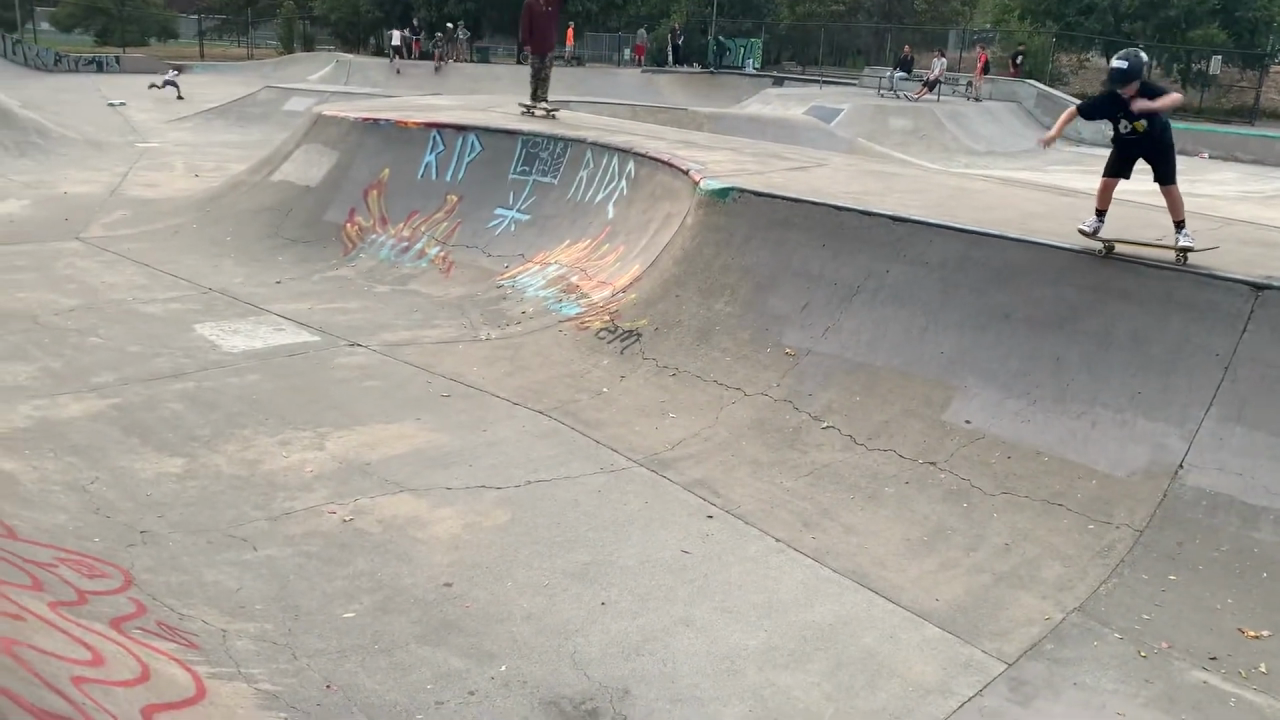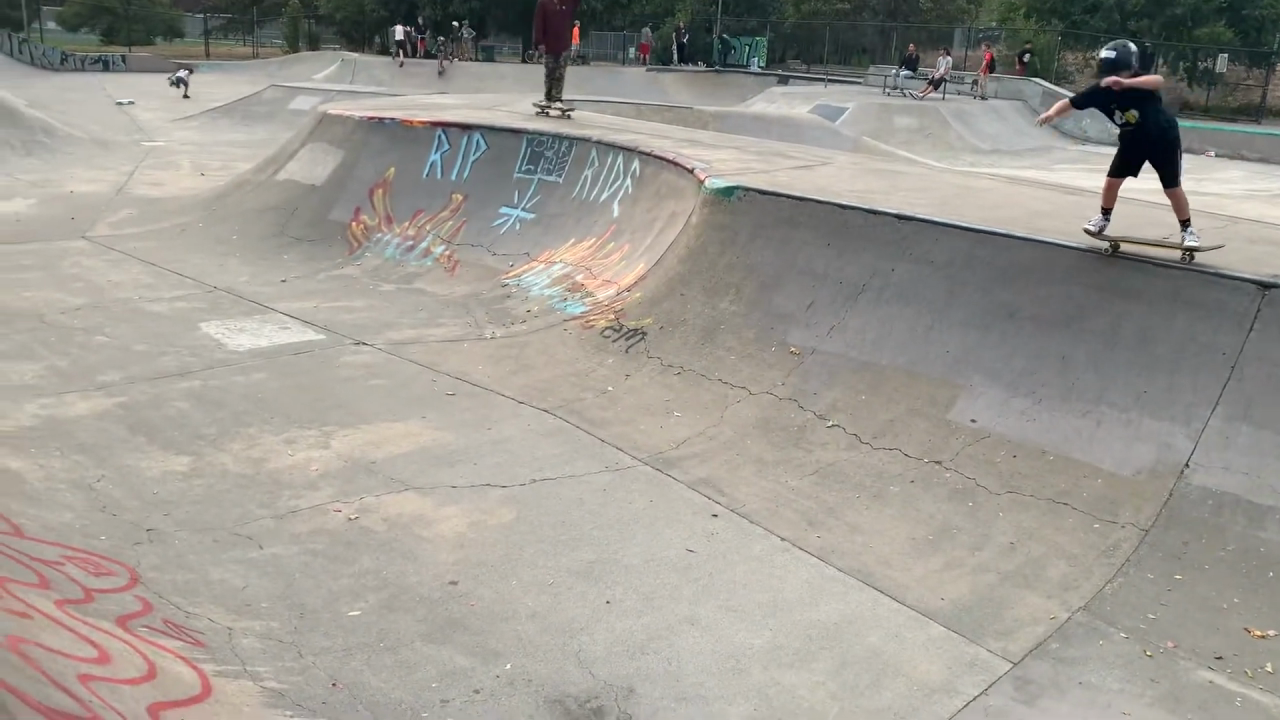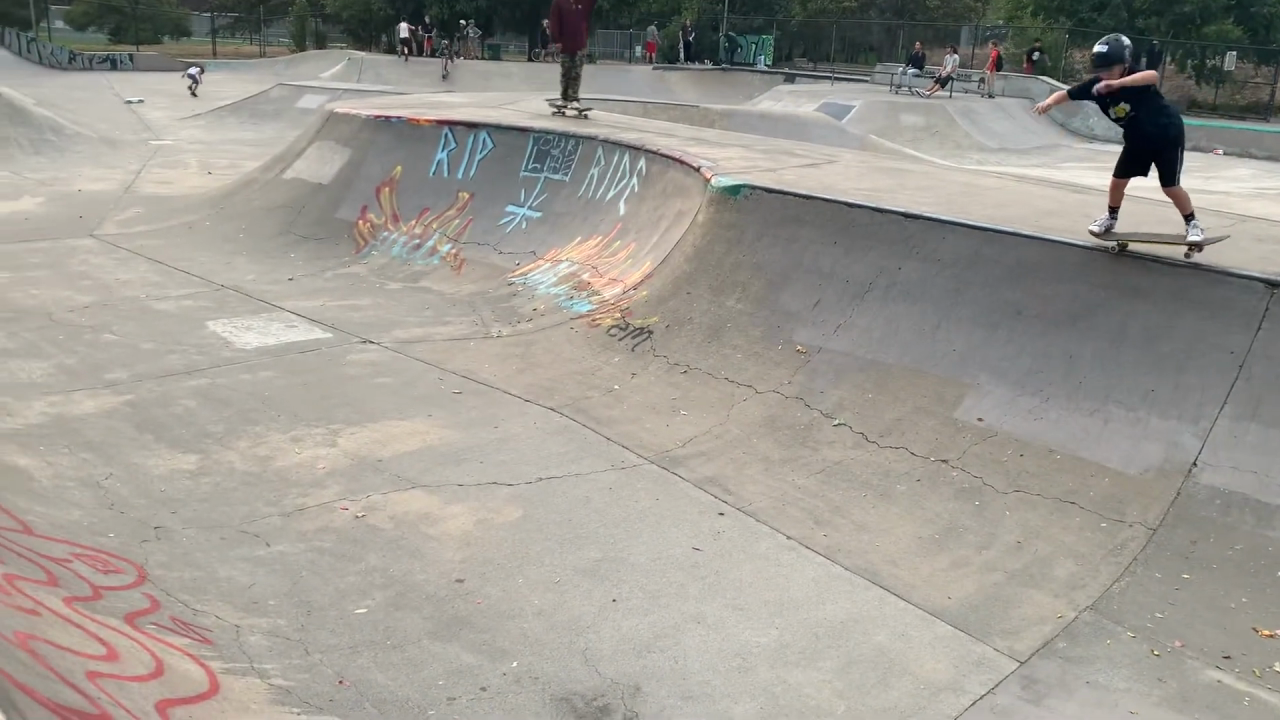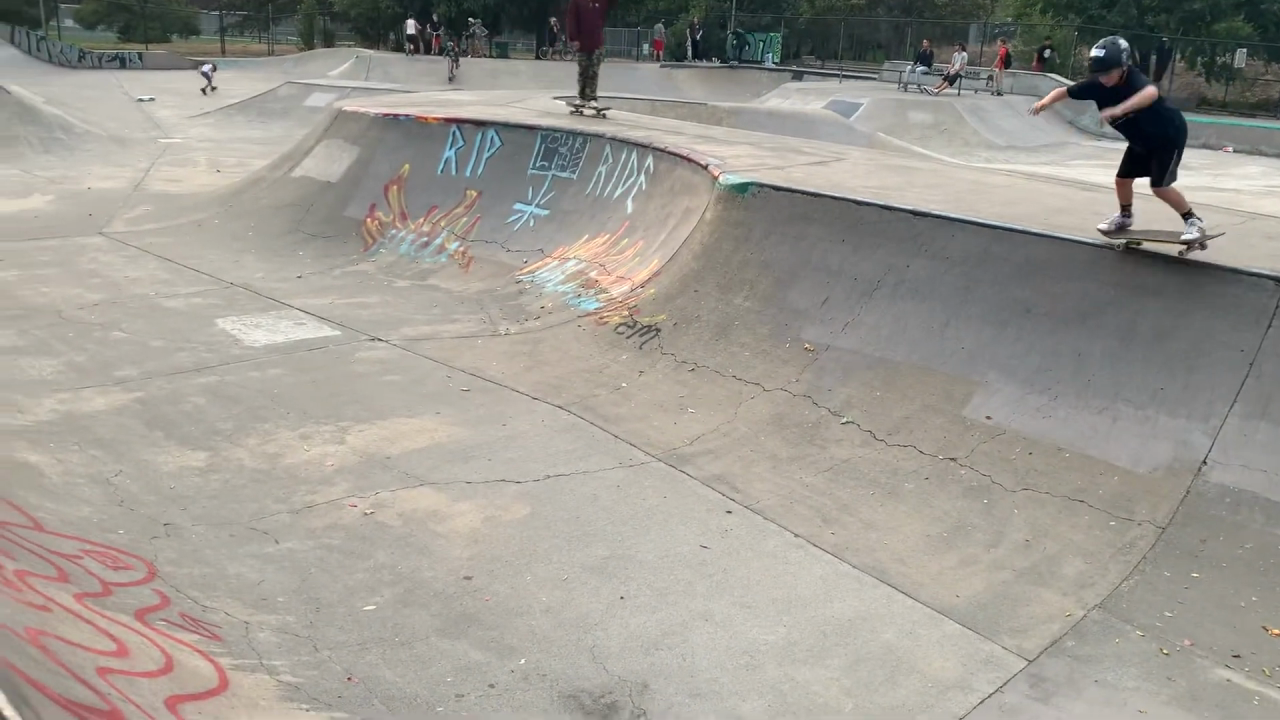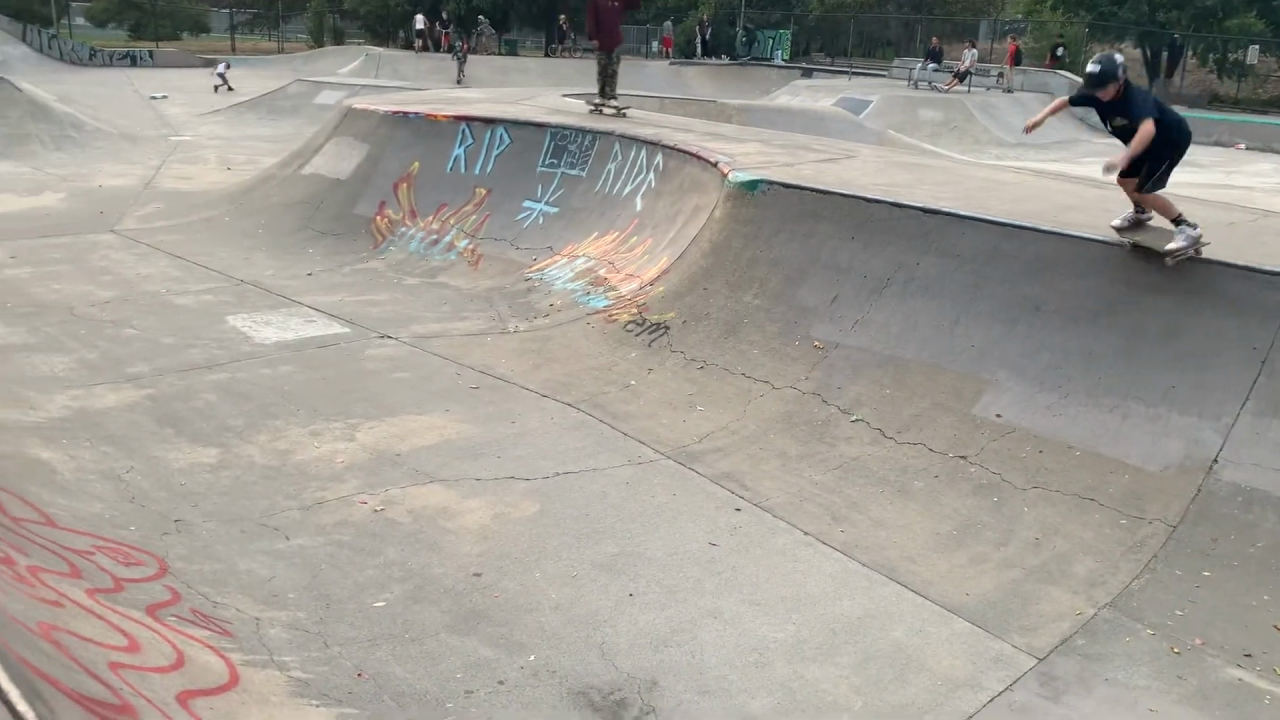
dt=0.1s
person 1, frame 1
left shoulder: (1150, 92)
right shoulder: (1108, 97)
left elbow: (1177, 98)
right elbow: (1073, 111)
left wrist: (1153, 105)
right wrist: (1055, 132)
left hip: (1158, 142)
right hip: (1125, 143)
left knee: (1169, 187)
right knee: (1108, 181)
left ankle: (1181, 231)
right ankle: (1098, 219)
person 1, frame 2
left shoulder: (1140, 85)
right shoulder: (1101, 90)
left elbow: (1158, 81)
right elbow: (1068, 103)
left wrist: (1124, 83)
right wrist: (1051, 113)
left hip: (1163, 137)
right hip: (1132, 139)
left knee: (1172, 187)
right knee: (1113, 180)
left ankle: (1187, 229)
right ankle: (1104, 218)
person 1, frame 3
left shoulder: (1137, 80)
right shoulder: (1098, 84)
left elbow: (1153, 75)
right elbow: (1065, 94)
left wrist: (1117, 83)
right wrist: (1048, 102)
left hip: (1167, 135)
right hip: (1137, 137)
left knee: (1170, 187)
right knee: (1118, 180)
left ankle: (1192, 223)
right ankle: (1111, 217)
person 1, frame 4
left shoulder: (1135, 82)
right shoulder: (1097, 84)
left elbow: (1152, 93)
right elbow: (1064, 92)
left wrist: (1119, 109)
right wrist: (1045, 102)
left hip: (1169, 134)
right hip: (1143, 138)
left knee: (1159, 187)
right knee: (1122, 180)
left ankle: (1192, 220)
right ankle: (1124, 216)
person 1, frame 5
left shoulder: (1136, 98)
right shoulder: (1094, 96)
left elbow: (1148, 129)
right elbow: (1065, 101)
left wrist: (1124, 157)
right wrist: (1041, 116)
left hip: (1173, 139)
right hip: (1149, 143)
left knee: (1142, 191)
right knee: (1124, 180)
left ankle: (1186, 228)
right ankle: (1140, 212)
